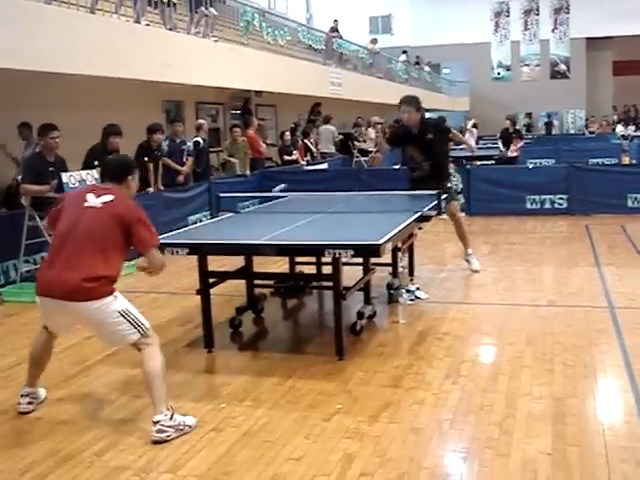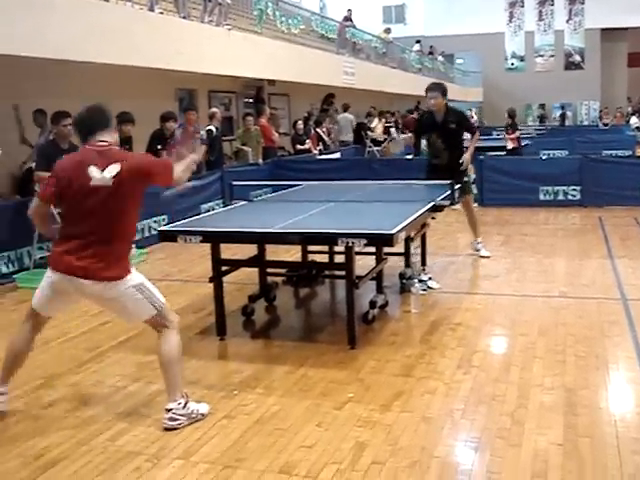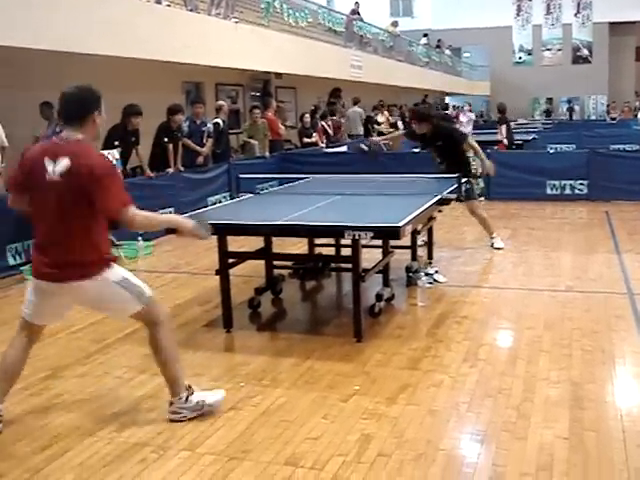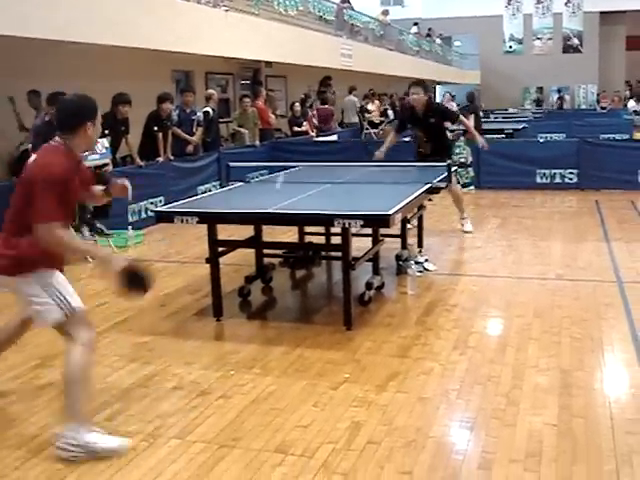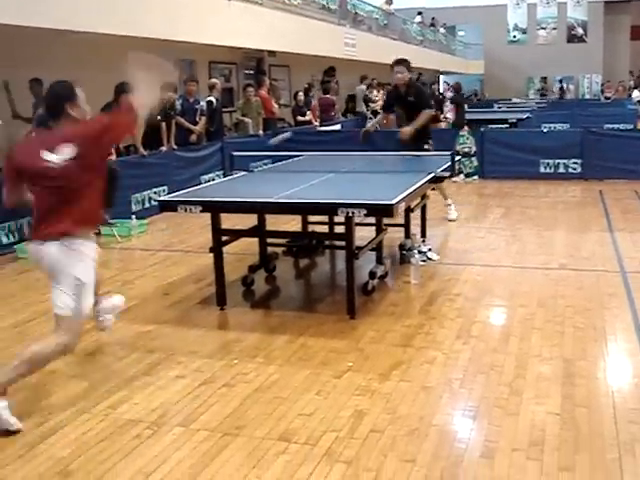
dt=0.4s
person 1, frame 1
left shoulder: (74, 196)
right shoulder: (130, 209)
left elbow: (50, 228)
right elbow: (156, 262)
right wrist: (147, 267)
left hip: (47, 288)
right hip: (91, 293)
left knee: (48, 330)
right knee: (150, 343)
left ankle: (29, 394)
right ankle: (164, 419)
person 1, frame 2
left shoulder: (66, 165)
right shoulder: (136, 164)
left elbow: (36, 211)
right elbow: (178, 176)
left wrist: (52, 234)
right wrist: (192, 158)
left hip: (64, 266)
right hip: (111, 273)
left knee: (32, 321)
right knee: (168, 324)
right ankle: (177, 406)
person 1, frame 3
left shoulder: (33, 156)
right shoulder: (96, 164)
right elbow: (131, 219)
right wrist: (176, 221)
left hip: (46, 271)
right hip: (92, 272)
right knee: (158, 318)
right ankle: (182, 399)
person 1, frame 4
left shoulder: (68, 160)
right shoulder: (53, 168)
left elbow: (91, 195)
right elbow: (48, 234)
left wrist: (111, 190)
right wrist: (102, 255)
left knee: (30, 317)
right knee: (82, 334)
right ankle: (76, 433)
person 1, frame 5
right shoulder: (92, 133)
right elbow: (132, 113)
left hip: (44, 242)
right hip: (70, 246)
left knee: (90, 257)
right knee: (65, 338)
left ankle: (98, 306)
person 2, frame 1
left shoulder: (434, 125)
right shoulder: (400, 132)
left elbow: (450, 133)
left wrist: (467, 143)
left hip: (441, 178)
right hip: (417, 181)
left knee: (455, 214)
left ankle: (468, 253)
person 2, frame 2
left shoulder: (457, 116)
right shoulder: (424, 119)
left elbow: (475, 133)
right elbow: (415, 139)
left wrist: (469, 152)
left hip: (456, 168)
right hip: (435, 169)
left knee: (468, 204)
left ankle: (477, 242)
person 2, frame 3
left shoulder: (446, 130)
right shoulder: (420, 133)
left elbow: (468, 141)
right elbow: (404, 134)
left wrist: (484, 160)
right wrist: (382, 139)
left hip: (462, 171)
right hip: (446, 171)
left knee: (473, 207)
left ankle: (494, 236)
person 2, frame 4
left shoulder: (437, 109)
right shoulder: (407, 113)
left elbow: (459, 119)
right elbow: (396, 133)
left wrist: (476, 136)
right wrist: (383, 149)
left hip: (442, 154)
right hip: (422, 155)
left knee: (452, 186)
left ankle: (464, 218)
person 2, frame 5
left shoulder: (417, 90)
right shoulder: (392, 93)
left elbow: (429, 111)
right elbow: (386, 113)
left wrist: (411, 128)
right wrist: (373, 124)
left hip: (421, 138)
right hip: (405, 138)
left ankle: (448, 203)
